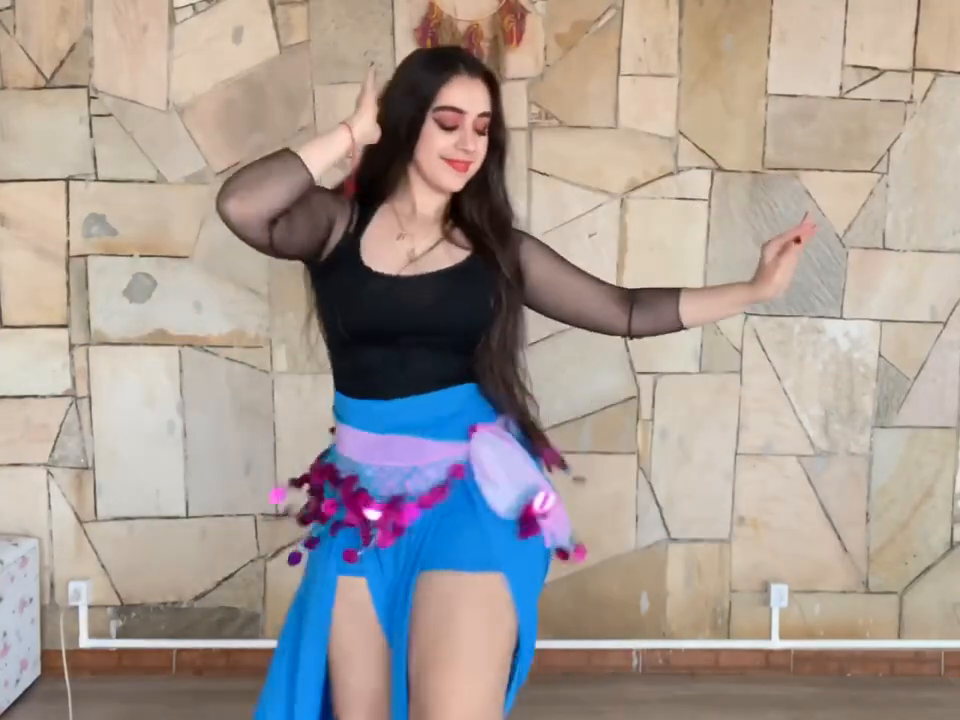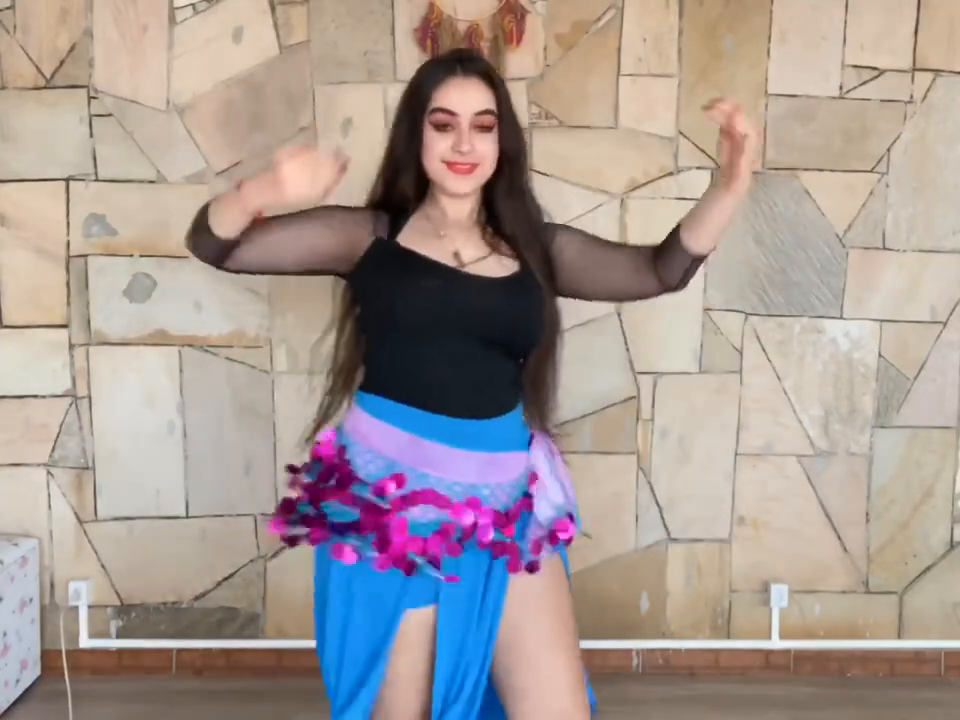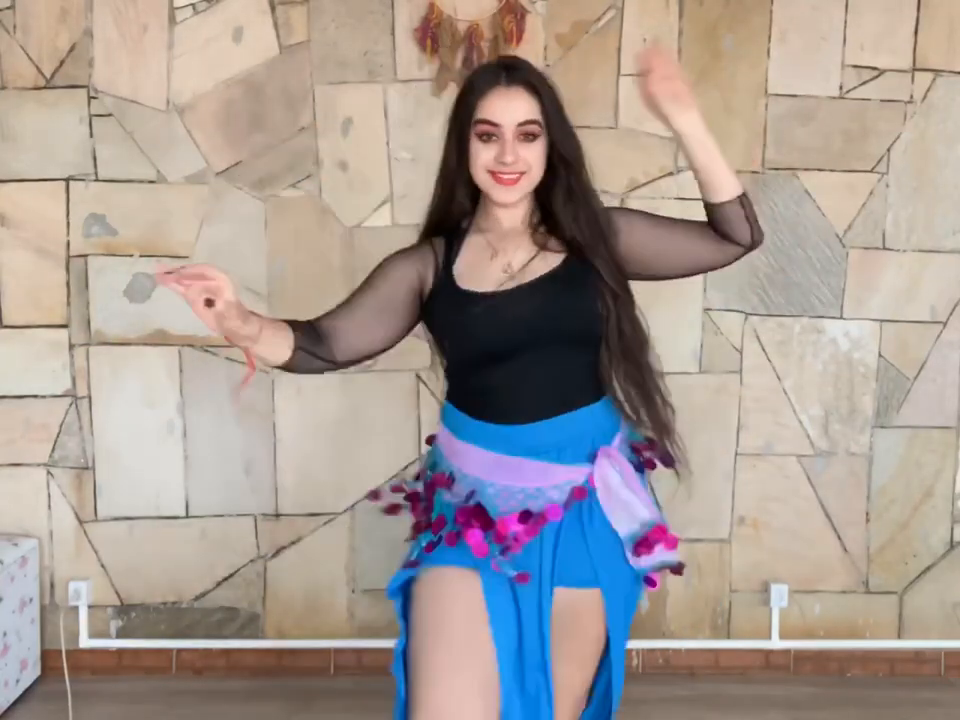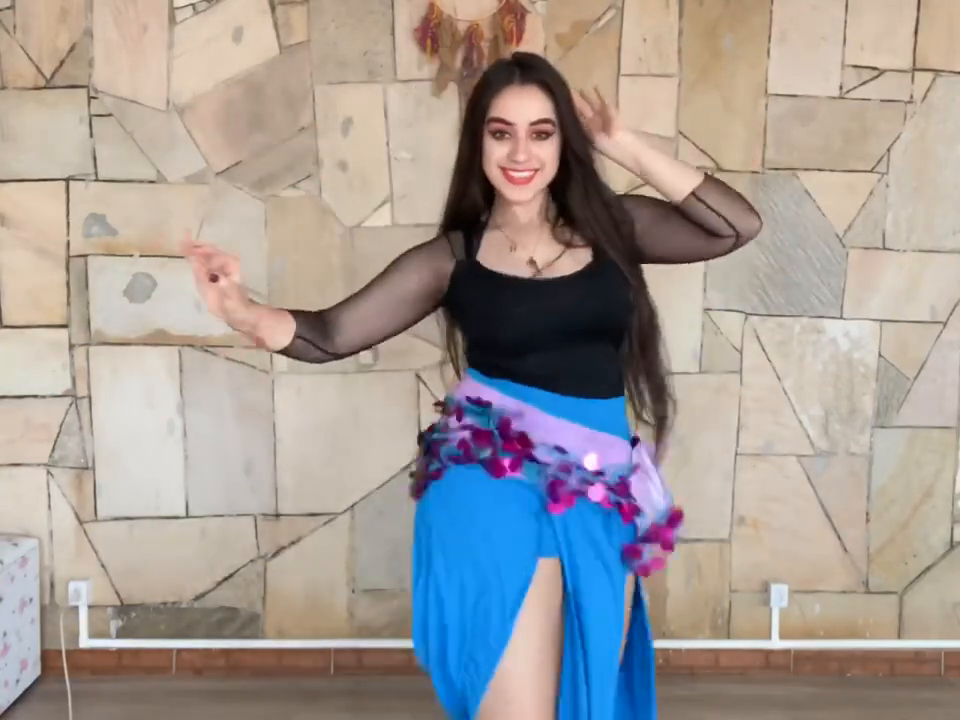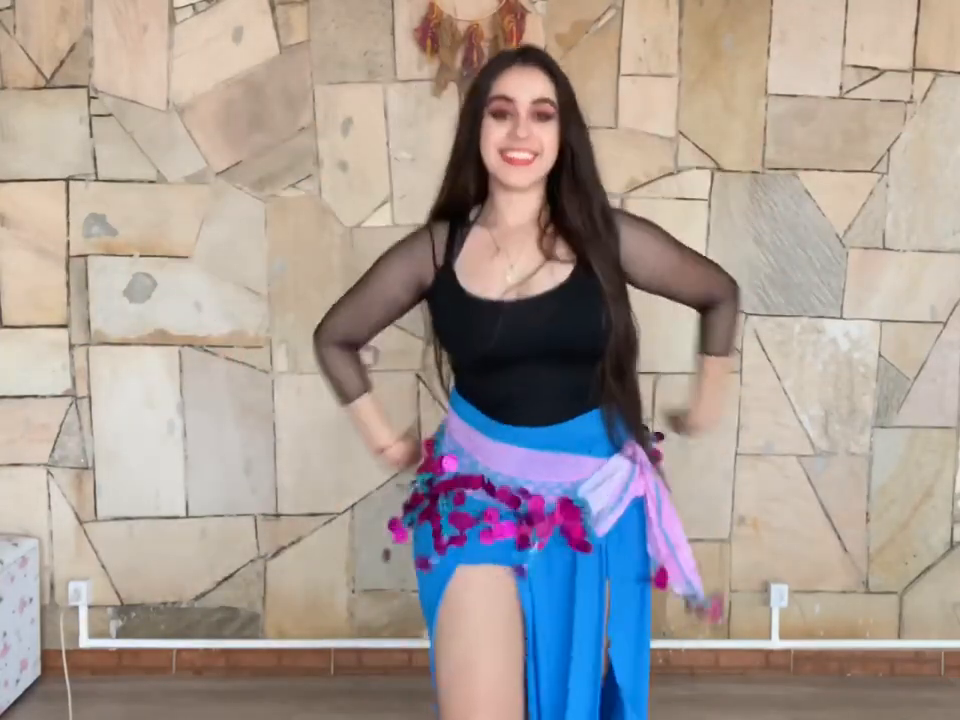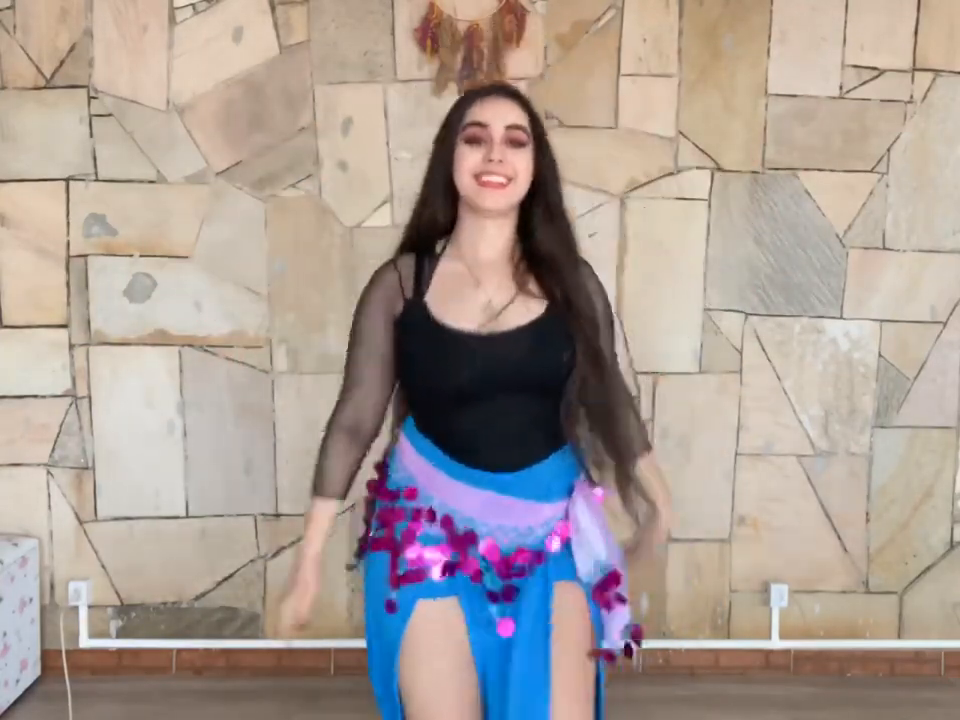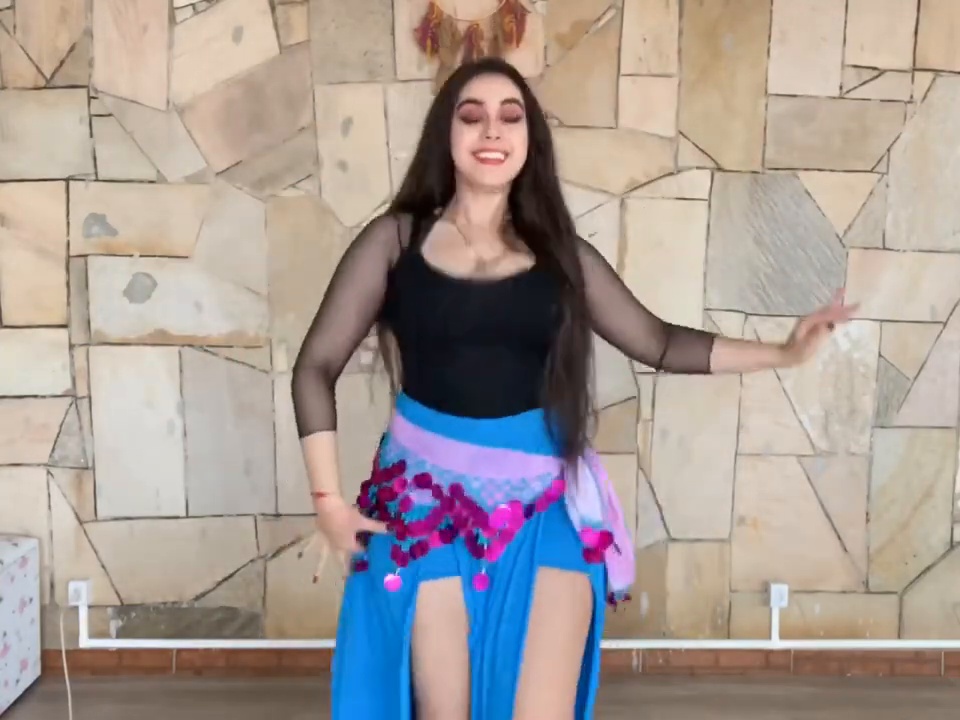
dt=0.4s
person 1, frame 1
left shoulder: (499, 248)
right shoulder: (336, 224)
left elbow: (626, 311)
right elbow: (240, 205)
left wrist: (755, 288)
right wrist: (352, 135)
left hip: (475, 497)
right hip: (361, 502)
person 1, frame 2
left shoulder: (536, 247)
right shoulder: (369, 236)
left elbow: (662, 269)
right elbow: (208, 238)
left wrist: (728, 180)
right wrist: (261, 195)
left hip: (505, 510)
right hip: (386, 510)
person 1, frame 3
left shoulder: (595, 237)
right shoulder: (429, 264)
left elbow: (736, 237)
right elbow: (327, 344)
left wrist: (683, 120)
right wrist: (242, 324)
left hip: (586, 509)
right hip: (471, 511)
person 1, frame 4
left shoulder: (610, 224)
right shoulder: (448, 256)
left elbow: (736, 225)
right elbow: (328, 332)
left wrist: (625, 147)
right wrist: (247, 311)
left hip: (600, 500)
right hip: (493, 483)
person 1, frame 5
left shoulder: (608, 238)
right shoulder: (434, 250)
left elbow: (719, 292)
right elbow: (334, 337)
left wrist: (709, 389)
right wrist: (379, 433)
left hip: (595, 501)
right hip: (479, 501)
person 1, frame 6
left shoulder: (569, 280)
right shoulder: (403, 282)
left elbow: (612, 397)
right elbow: (355, 415)
left wrist: (647, 500)
right wrist: (312, 553)
left hip: (548, 534)
right hip: (429, 533)
person 1, frame 7
left shoulder: (556, 247)
right shoulder: (397, 238)
left elbow: (656, 341)
right elbow: (315, 365)
left wrist: (781, 352)
right wrist: (327, 494)
left hip: (546, 502)
right hip: (429, 498)
